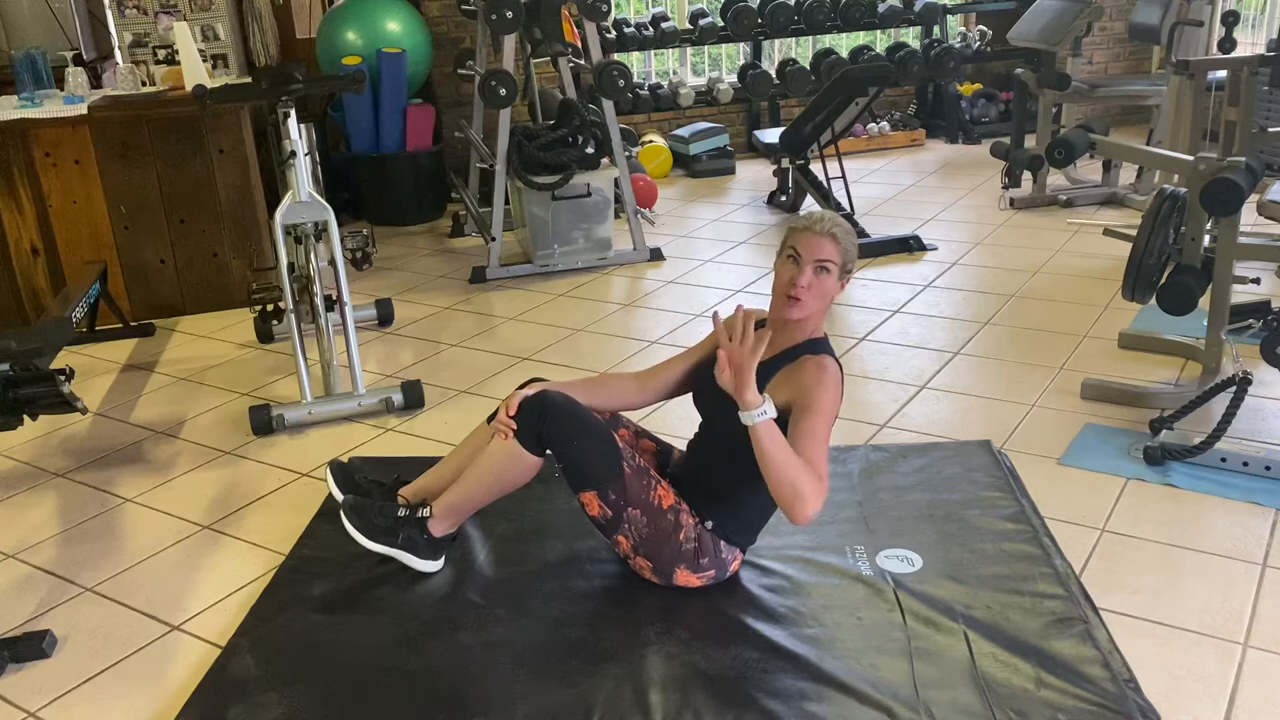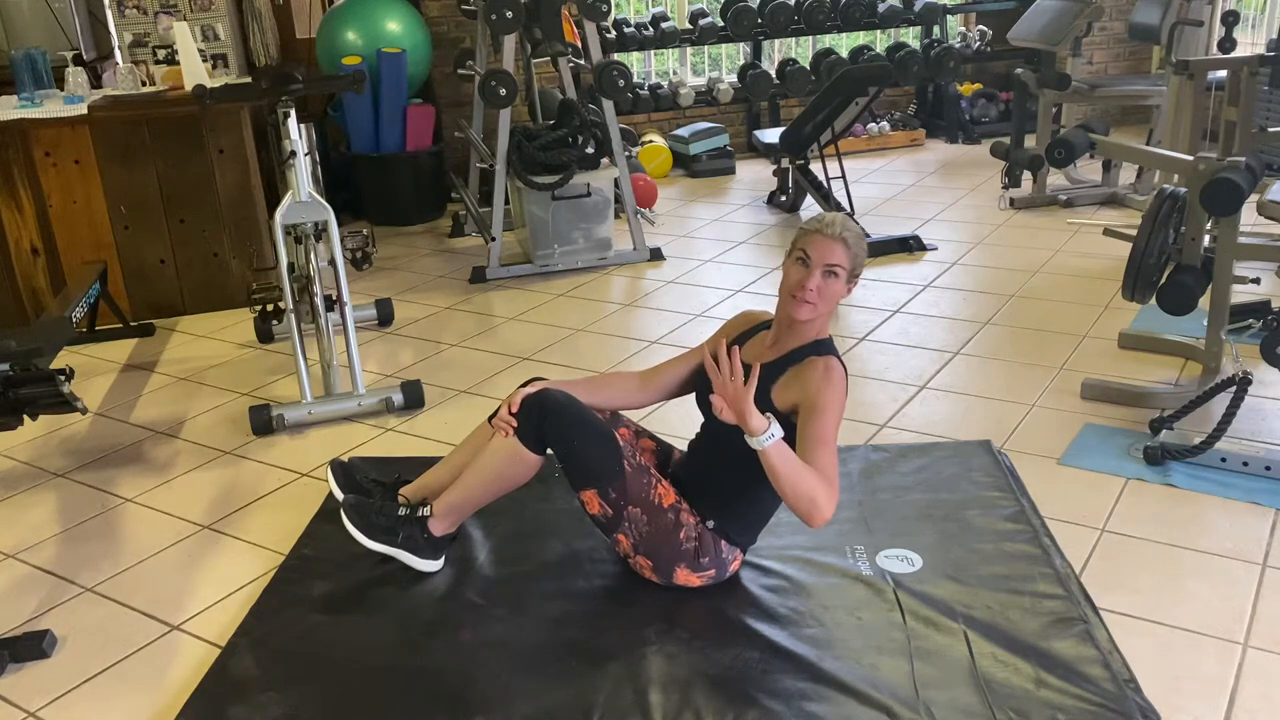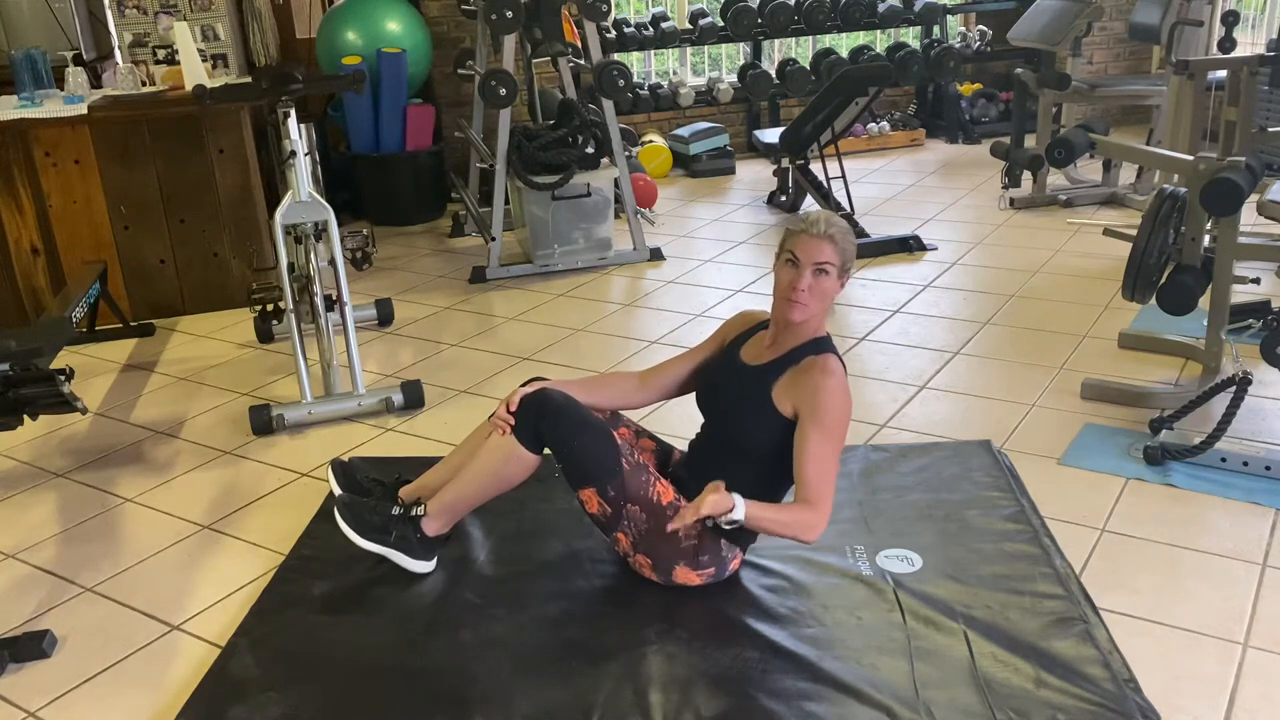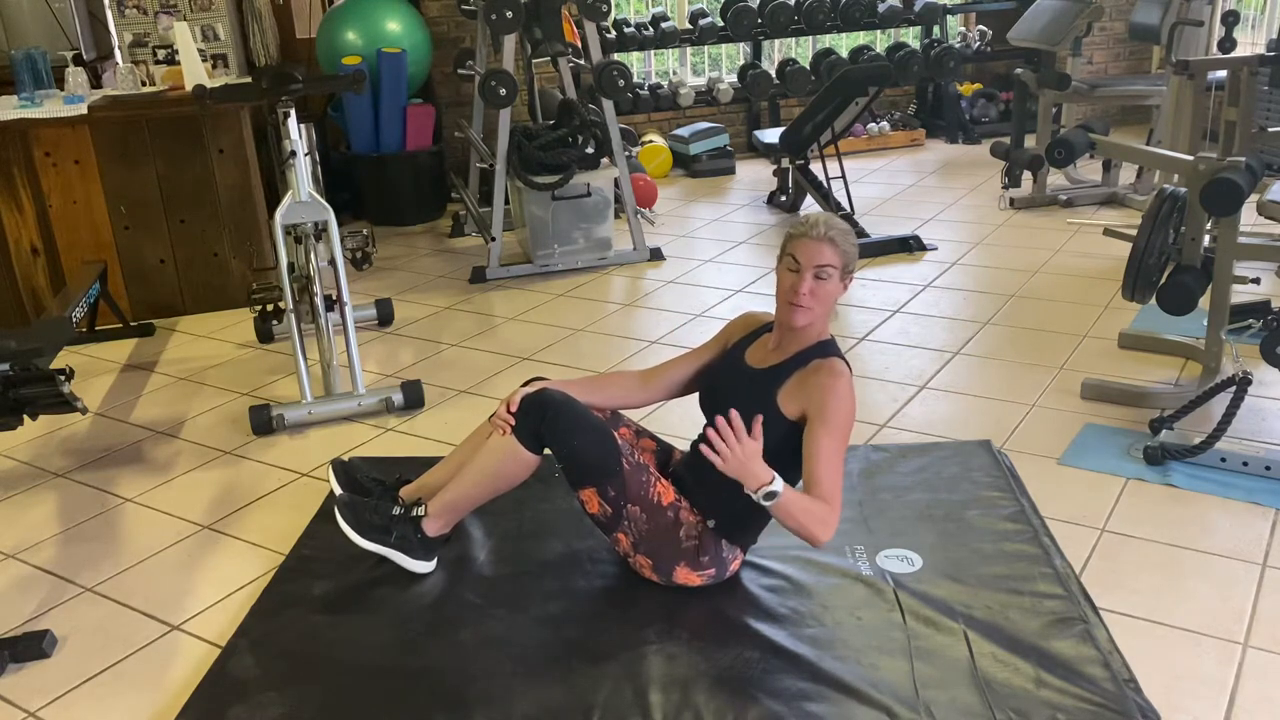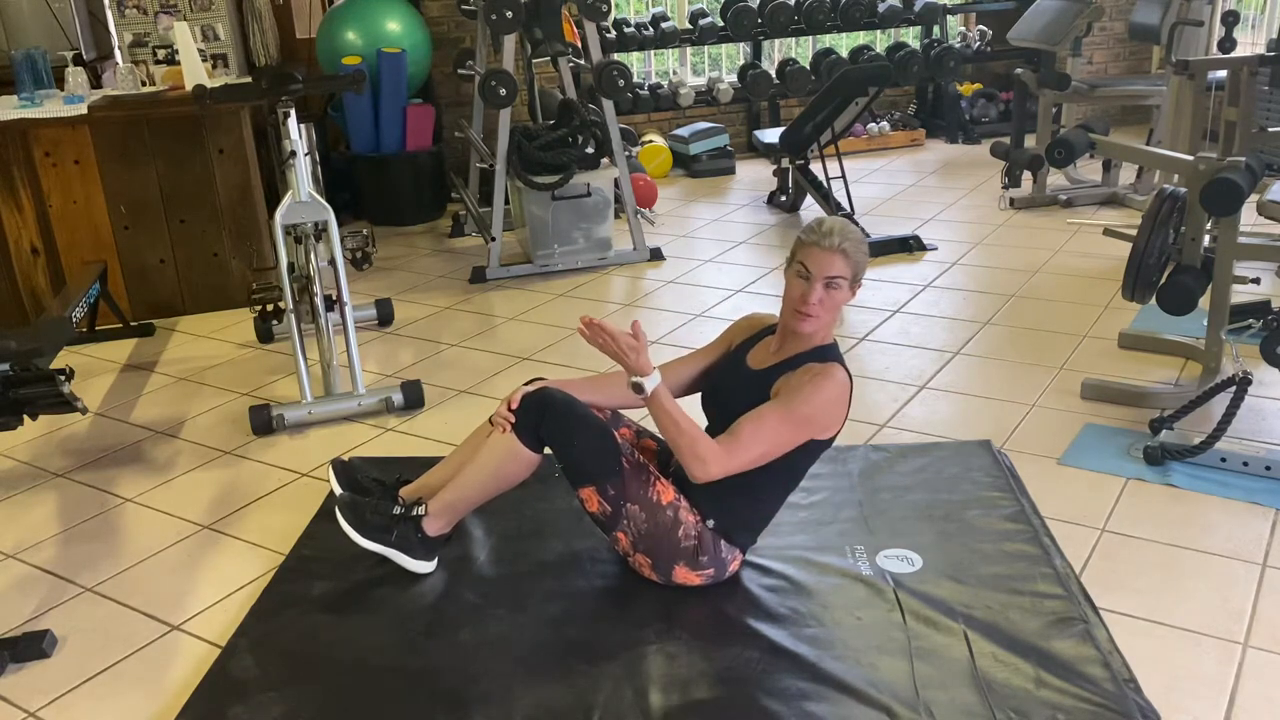
dt=1s
person 1, frame 1
left shoulder: (816, 373)
right shoulder: (751, 328)
left elbow: (803, 505)
right elbow: (644, 385)
left wrist: (749, 397)
right wrist: (545, 390)
left hip: (700, 545)
right hip: (683, 486)
left knee: (546, 417)
right knee: (536, 400)
left ankle: (428, 532)
right ankle: (407, 500)
person 1, frame 2
left shoulder: (820, 375)
right shoulder: (749, 326)
left elbow: (818, 508)
right elbow: (647, 385)
left wrist: (756, 424)
right wrist: (543, 389)
left hip: (699, 546)
right hip: (683, 484)
left knee: (546, 413)
right knee: (534, 399)
left ankle: (426, 530)
right ankle: (406, 499)
person 1, frame 3
left shoulder: (821, 378)
right shoulder: (748, 327)
left elbow: (812, 518)
right elbow: (646, 385)
left wrist: (729, 505)
right wrist: (547, 388)
left hip: (698, 545)
right hip: (683, 484)
left knee: (545, 414)
right knee: (539, 398)
left ankle: (420, 531)
right ankle: (405, 499)
person 1, frame 4
left shoulder: (826, 380)
right shoulder: (752, 329)
left elbow: (821, 523)
right elbow: (648, 384)
left wrist: (758, 478)
right wrist: (546, 386)
left hip: (699, 546)
right hip: (683, 487)
left knee: (546, 414)
right knee: (539, 399)
left ankle: (422, 530)
right ankle: (405, 498)
person 1, frame 5
left shoulder: (824, 383)
right shoulder: (756, 330)
left elbow: (709, 462)
right elbow: (655, 386)
left wrist: (642, 376)
right wrist: (548, 385)
left hip: (698, 545)
right hip: (679, 489)
left knee: (545, 412)
right knee: (537, 399)
left ankle: (422, 530)
right ankle: (406, 499)
